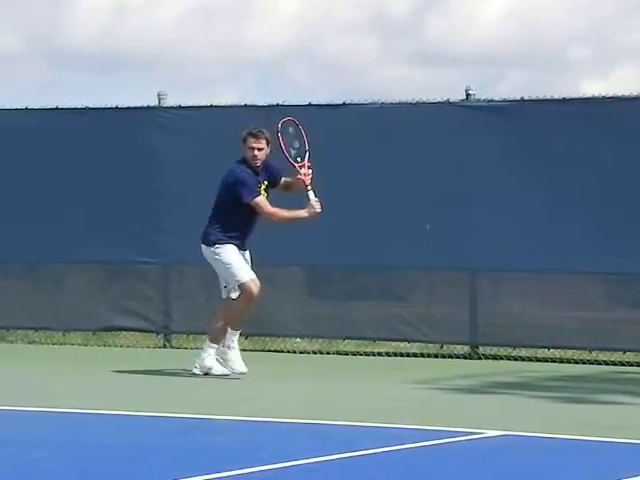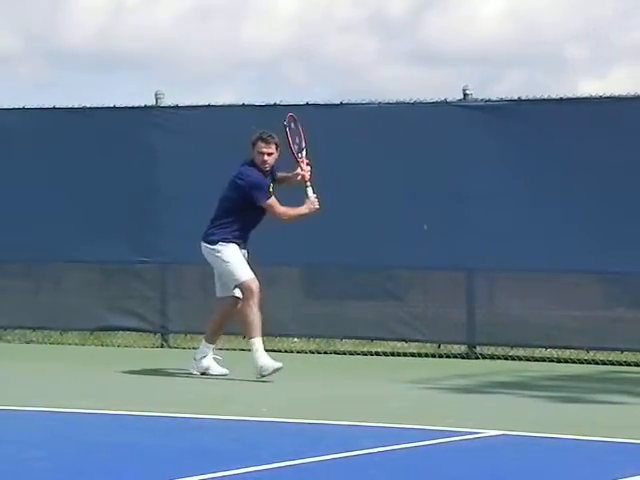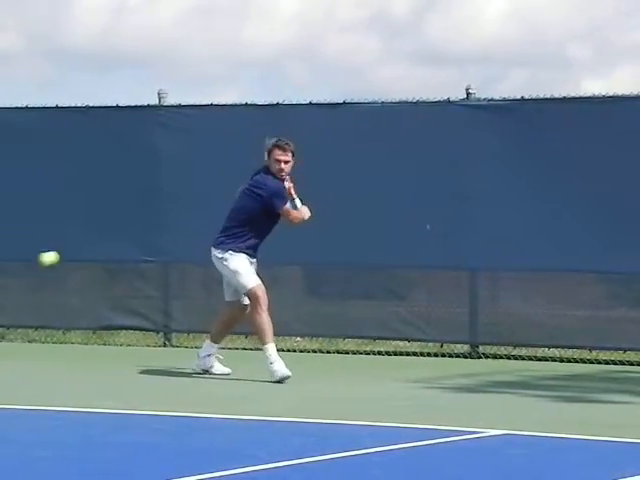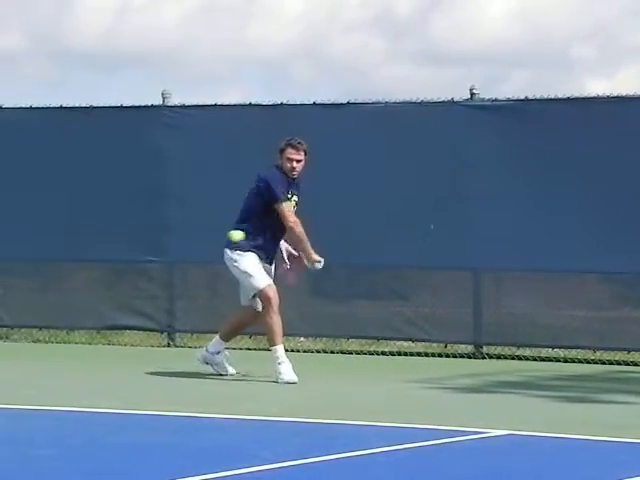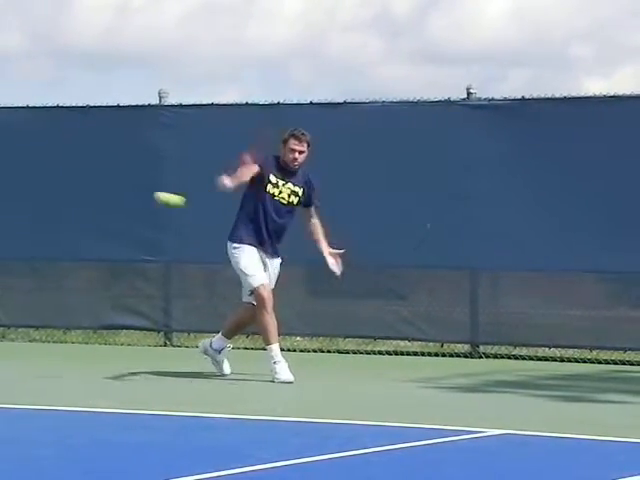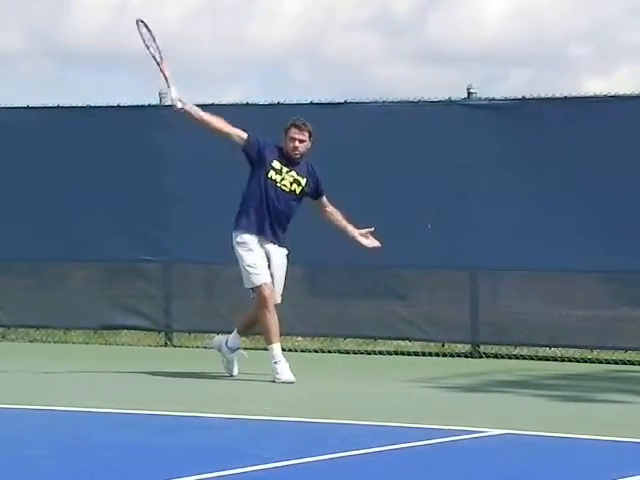
dt=0.5s
person 1, frame 1
left shoulder: (266, 168)
right shoulder: (240, 175)
left elbow: (285, 185)
right elbow: (270, 213)
left wrist: (300, 181)
right wrist: (305, 212)
left hip: (238, 244)
right hip: (219, 243)
left knee: (233, 302)
right knee: (251, 288)
left ankle: (206, 358)
right ankle: (230, 347)
person 1, frame 2
left shoulder: (265, 170)
right shoulder: (251, 177)
left elbow: (276, 178)
right elbow: (280, 213)
left wrist: (294, 176)
right wrist: (306, 208)
left hip: (233, 244)
right hip: (220, 243)
left knee: (232, 302)
right knee: (251, 288)
left ankle: (202, 358)
right ankle: (260, 357)
person 1, frame 3
left shoulder: (264, 176)
right shoulder: (271, 187)
right elbow: (293, 218)
right wrist: (303, 212)
left hip: (240, 252)
right hip: (229, 252)
left knee: (240, 307)
right knee: (258, 295)
left ankle: (206, 356)
right ankle: (274, 361)
person 1, frame 4
left shoulder: (294, 184)
right shoulder: (273, 179)
right elbow: (291, 222)
left wrist: (281, 242)
right wrist: (310, 254)
left hip: (263, 254)
right hip: (243, 251)
left knee: (253, 310)
right knee: (271, 297)
left ankle: (213, 351)
right ankle: (282, 363)
person 1, frame 5
left shoulder: (305, 182)
right shoulder: (265, 164)
left elbow: (312, 218)
right elbow: (246, 170)
left wrist: (325, 249)
right wrist: (232, 180)
left hip: (271, 251)
right hip: (244, 243)
left knee: (253, 306)
right knee: (264, 298)
left ankle: (215, 345)
right ankle: (277, 362)
person 1, frame 6
left shoulder: (309, 173)
right shoulder: (265, 151)
left elbow: (326, 208)
right elbow: (228, 129)
left wrist: (353, 232)
right wrist: (187, 107)
left hip: (277, 243)
right hip: (249, 236)
left knee: (267, 303)
right knee: (266, 297)
left ankle: (229, 343)
right ankle: (278, 362)
